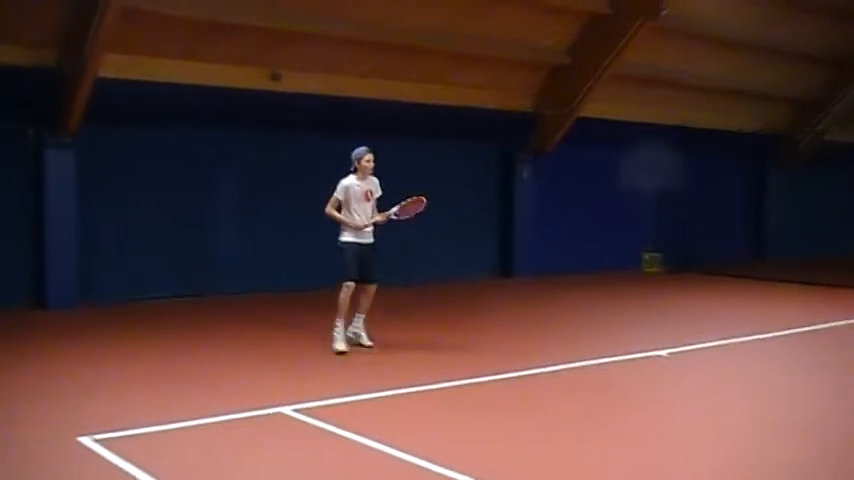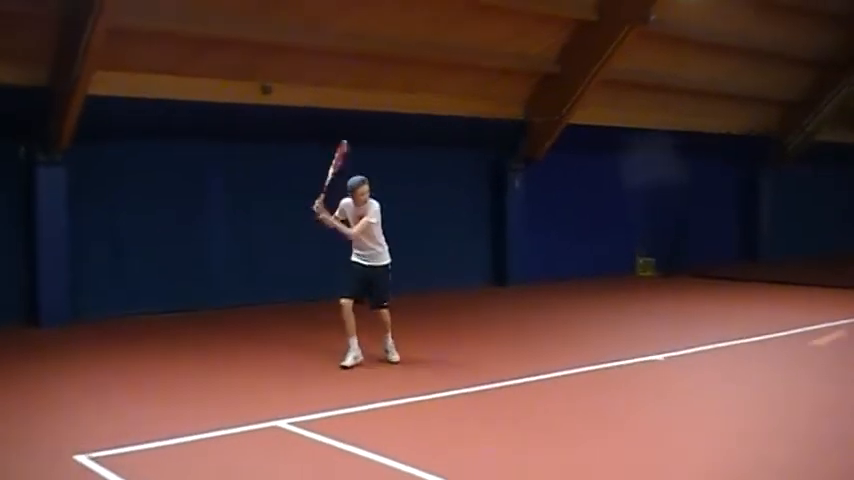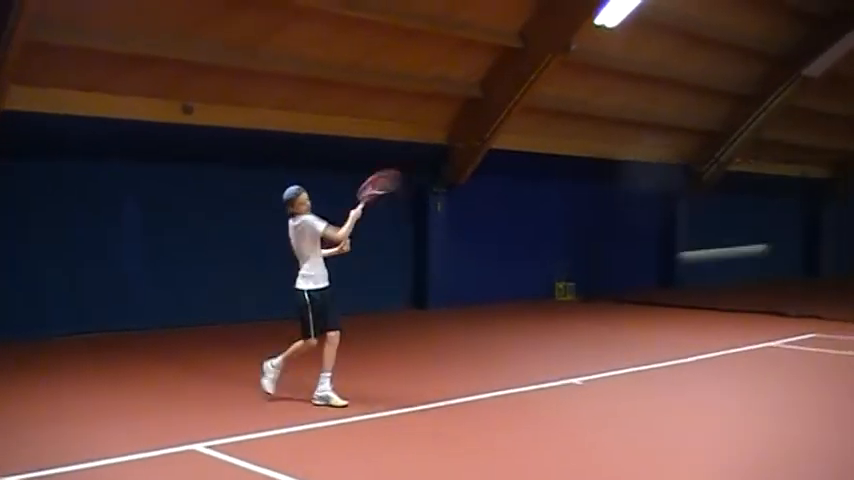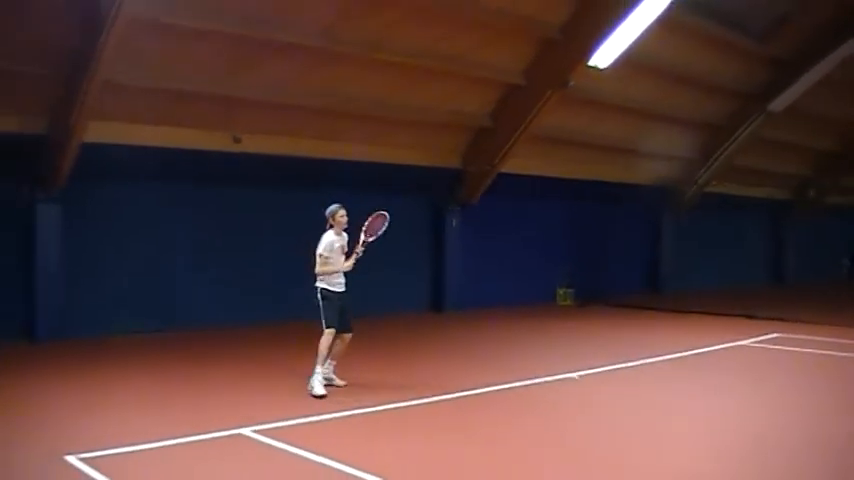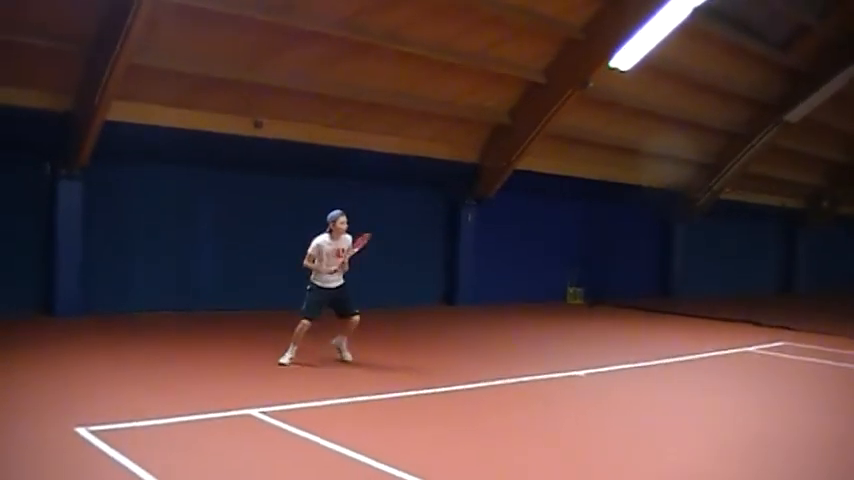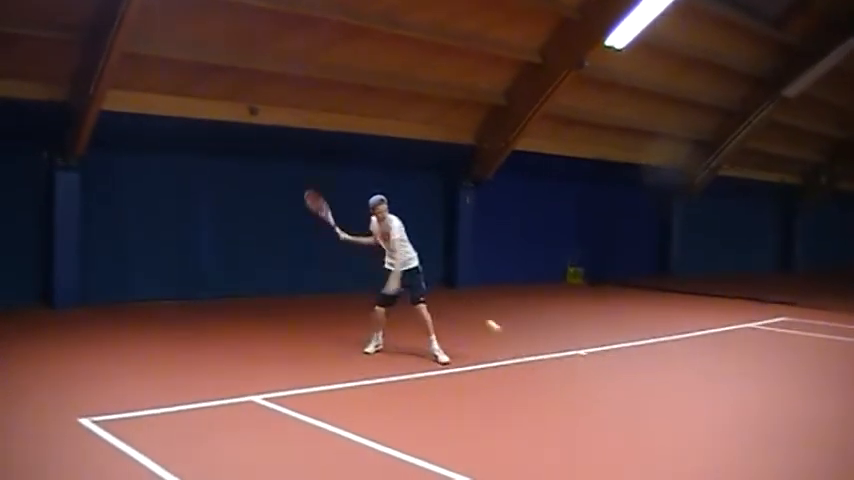
dt=0.7s
person 1, frame 1
left shoulder: (374, 183)
right shoulder: (346, 184)
right elbow: (329, 210)
left wrist: (378, 218)
right wrist: (351, 223)
left hip: (368, 241)
right hip: (350, 241)
left knee: (370, 286)
right knee: (349, 285)
left ankle: (357, 329)
right ankle: (339, 333)
person 1, frame 2
left shoulder: (374, 207)
right shoulder: (346, 204)
left elbow: (353, 234)
right elbow: (336, 222)
left wrist: (329, 221)
right wrist: (322, 213)
left hip: (380, 264)
right hip: (358, 262)
left knee: (382, 309)
right knee: (345, 303)
left ankle: (389, 345)
right ankle: (354, 351)
person 1, frame 3
left shoulder: (303, 221)
right shoulder: (306, 221)
right elbow: (340, 236)
left wrist: (338, 249)
right wrist: (353, 216)
left hip: (320, 287)
right hip: (309, 289)
left knee: (333, 335)
right knee: (310, 340)
left ankle: (324, 390)
right ankle: (275, 365)
person 1, frame 4
left shoulder: (344, 236)
right shoulder: (328, 239)
right elbow: (319, 270)
left wrist: (351, 260)
right wrist: (341, 268)
left hip: (340, 290)
right hip: (326, 290)
left knee: (346, 336)
right knee: (329, 332)
left ankle: (328, 371)
right ankle: (317, 376)
person 1, frame 5
left shoulder: (347, 239)
right shoulder: (320, 242)
left elbow: (344, 269)
right elbow: (306, 263)
left wrist: (344, 262)
right wrist: (323, 269)
left hip: (338, 286)
right hip: (318, 286)
left knee: (354, 318)
right knee: (305, 322)
left ankle: (340, 342)
right ankle: (290, 353)
person 1, frame 6
left shoulder: (394, 222)
right shoulder: (373, 222)
left elbow: (396, 252)
right wrist: (348, 238)
left hip: (411, 268)
right hip: (392, 269)
left knee: (421, 307)
right knee: (379, 309)
left ankle: (435, 348)
right ankle: (377, 340)
